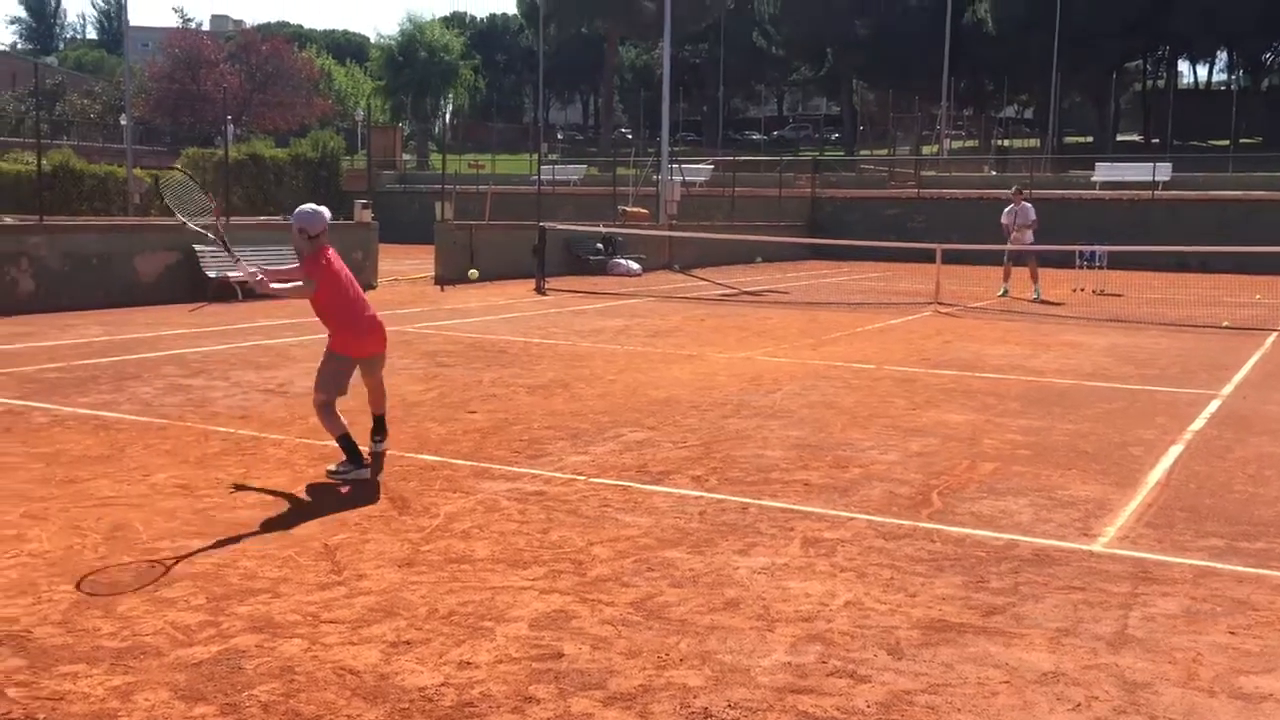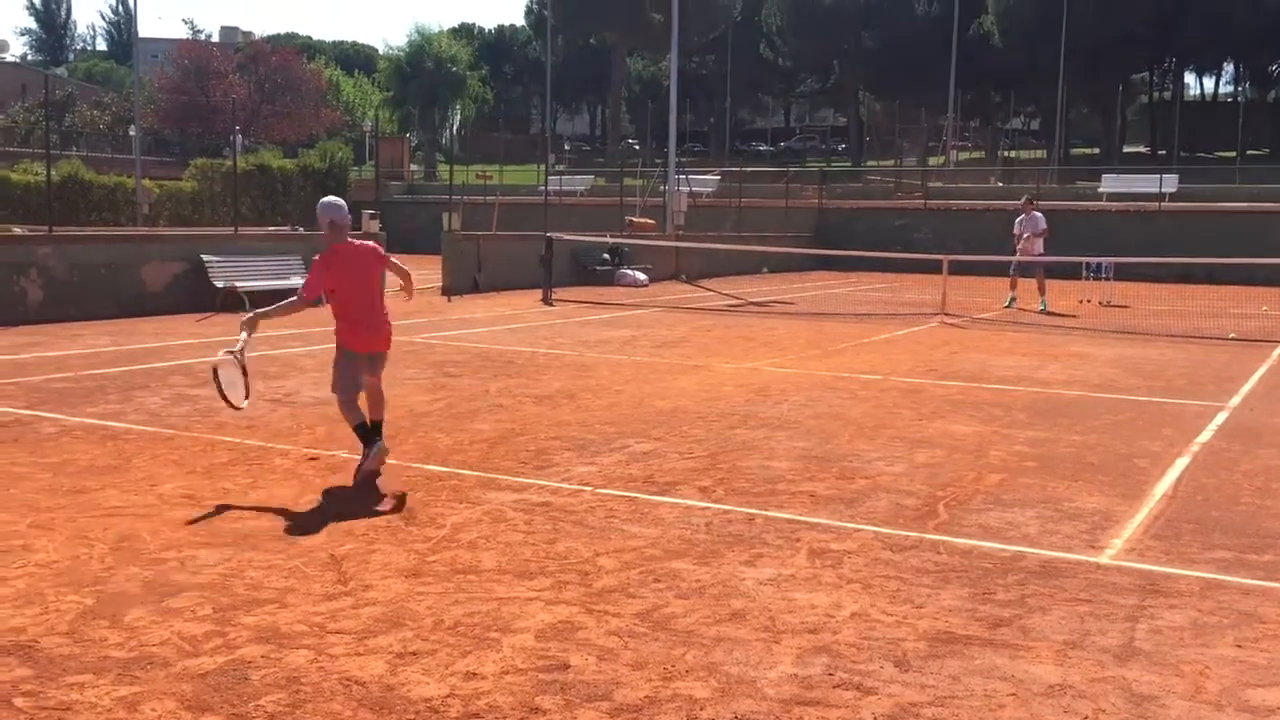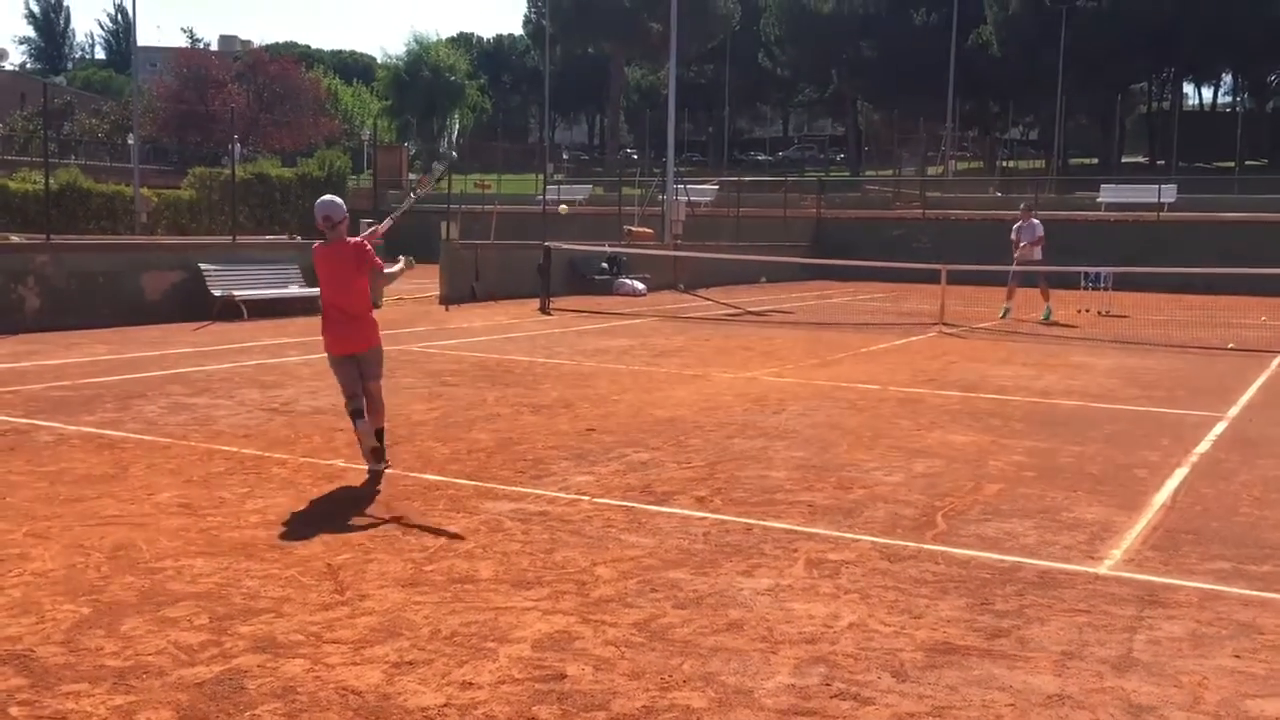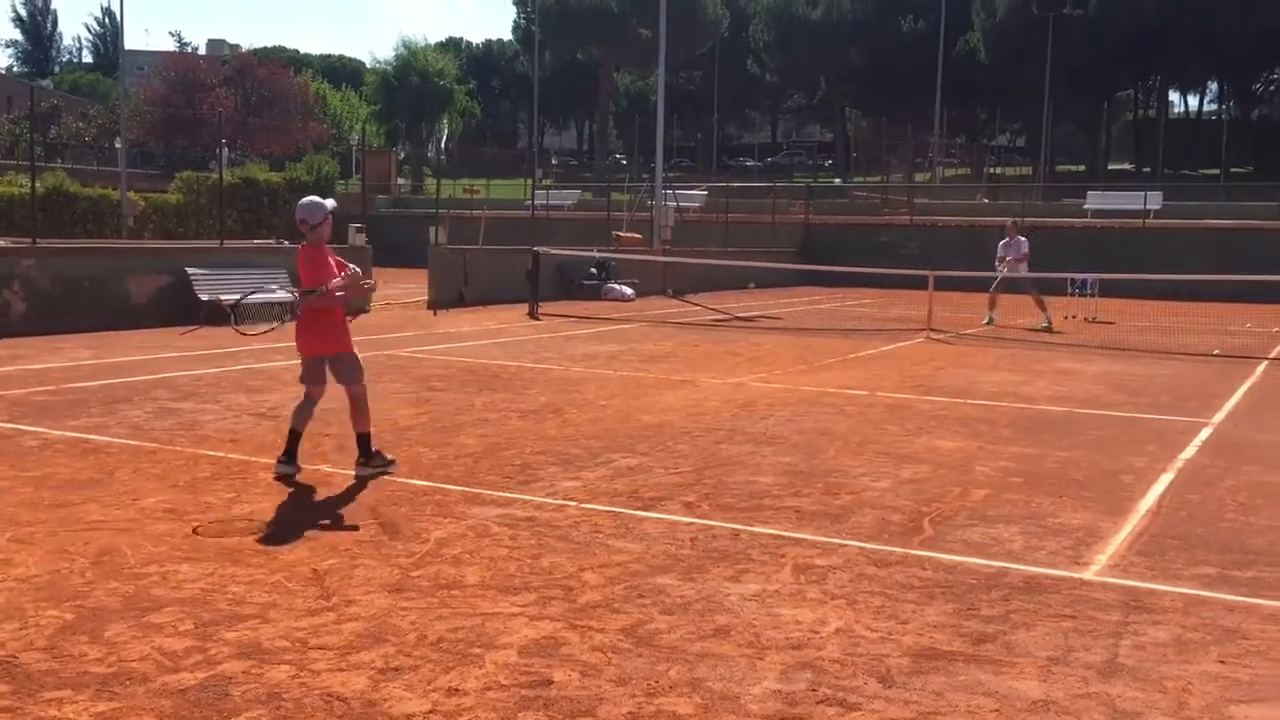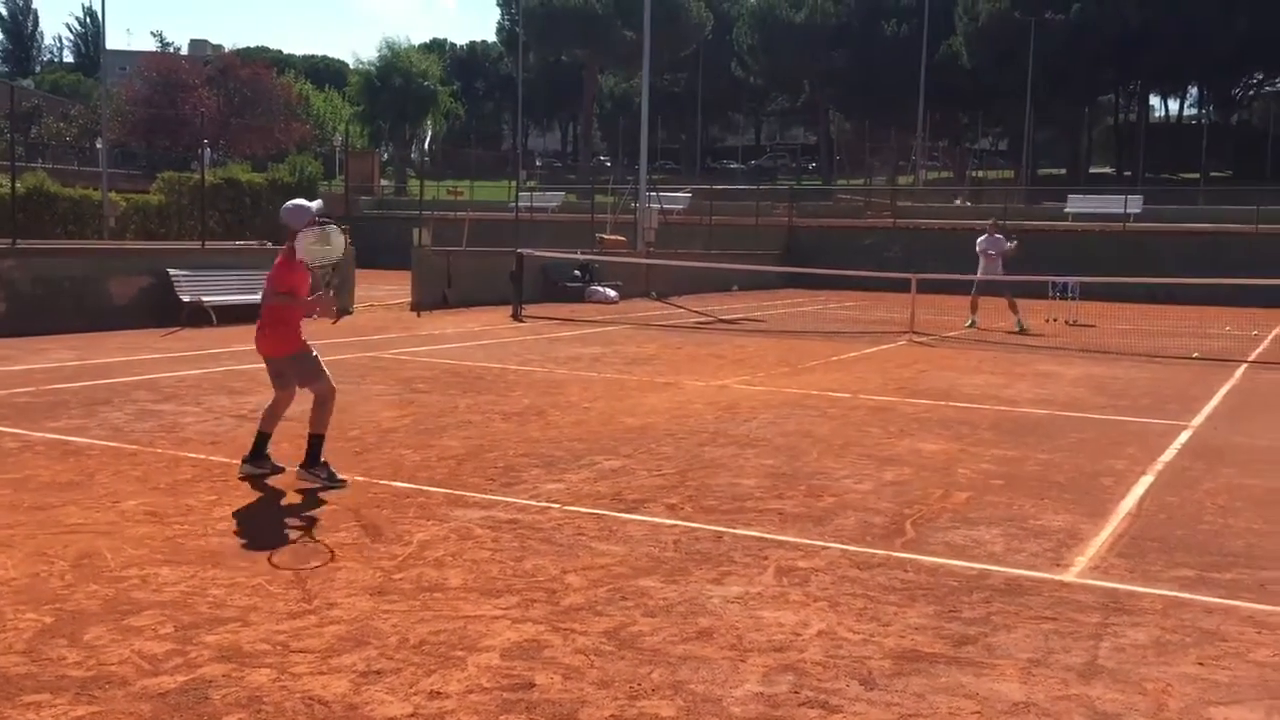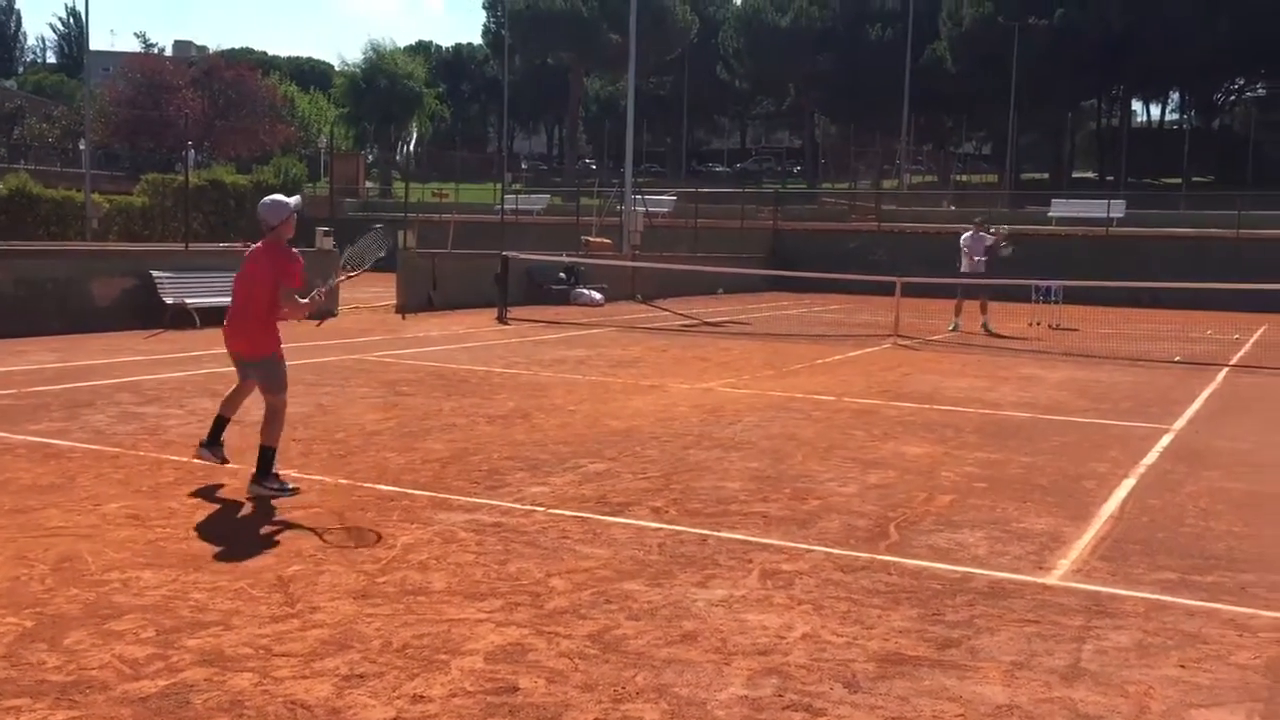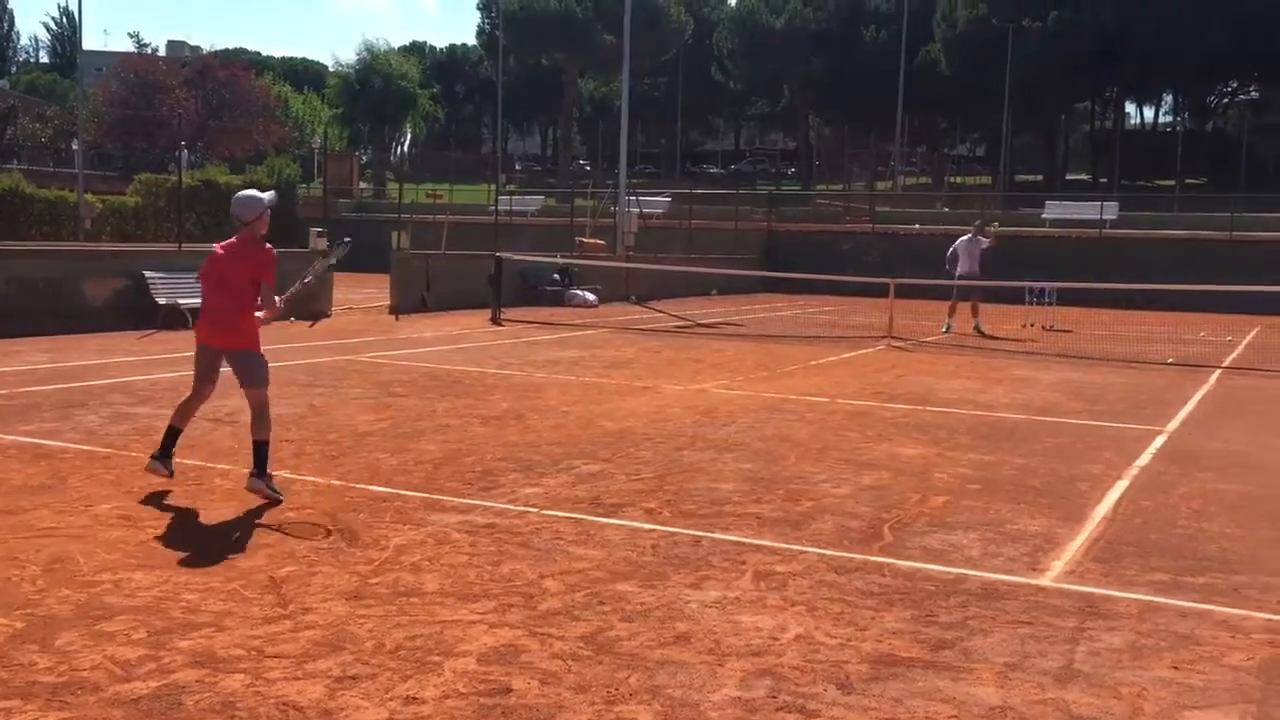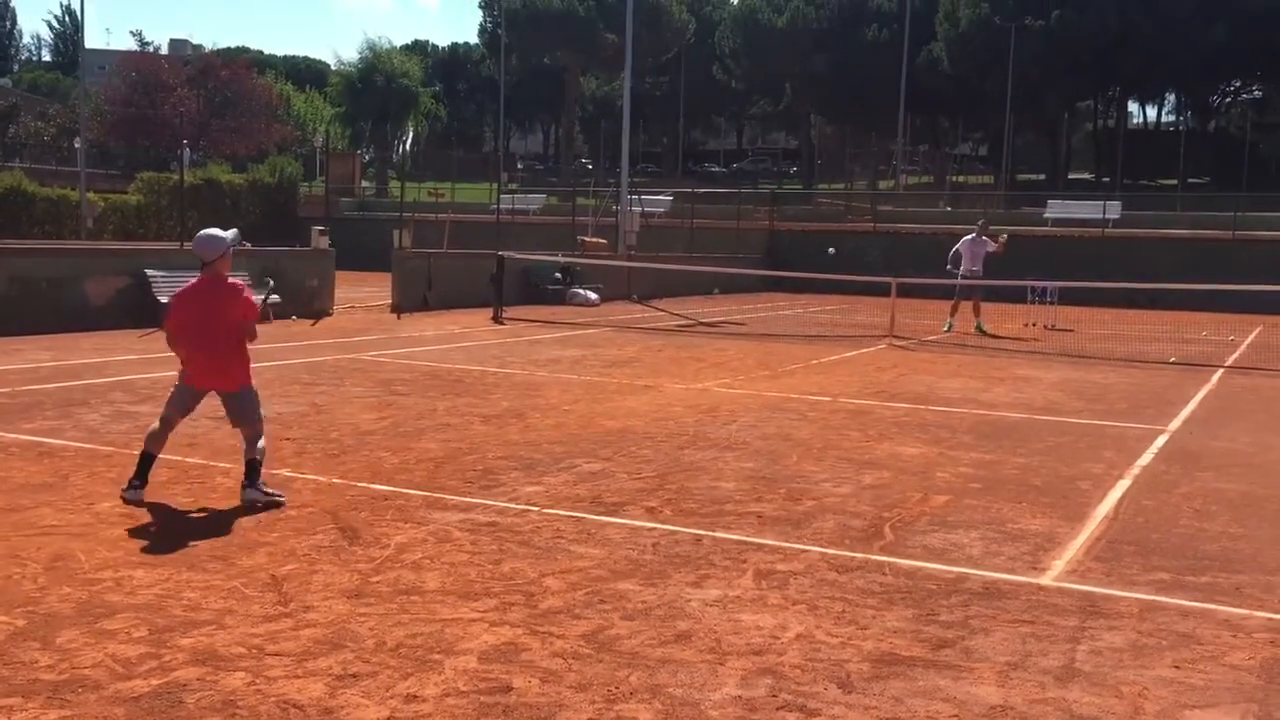
dt=0.2s
person 1, frame 1
left shoulder: (316, 262)
right shoulder: (326, 254)
left elbow: (308, 289)
left wrist: (269, 287)
right wrist: (267, 275)
left hip: (347, 340)
right hip: (374, 332)
left knee: (323, 404)
right knee: (374, 381)
left ankle: (356, 461)
right ankle: (379, 437)
person 1, frame 2
left shoulder: (324, 261)
right shoulder: (369, 249)
left elbow: (302, 303)
right elbow: (402, 272)
left wrist: (260, 316)
right wrist: (407, 287)
left hip: (353, 339)
right hip: (381, 333)
left knee: (346, 399)
right knee: (373, 383)
left ankle: (372, 445)
right ankle: (374, 441)
person 1, frame 3
left shoulder: (318, 252)
right shoulder: (358, 247)
right elbow: (381, 278)
left wrist: (366, 237)
right wrist: (402, 266)
left hip: (335, 337)
right hip: (364, 333)
left knee: (352, 392)
right knee: (373, 391)
left ankle: (362, 425)
right ankle: (377, 454)
person 1, frame 4
left shoulder: (311, 251)
right shoulder: (318, 255)
left elbow: (347, 272)
right elbow: (310, 300)
left wrist: (352, 282)
right wrist: (350, 291)
left hip: (308, 337)
right hip: (333, 337)
left knee: (312, 394)
right knee: (357, 393)
left ankle: (289, 457)
right ankle: (366, 457)
person 1, frame 5
left shoulder: (294, 257)
right shoulder: (292, 260)
right elbow: (271, 301)
left wrist: (319, 306)
right wrist: (311, 305)
left hip: (271, 337)
right hip: (283, 339)
left knee: (284, 395)
right knee: (325, 392)
left ankle: (256, 457)
right ankle: (312, 463)
person 1, frame 6
left shoulder: (254, 252)
right shoulder: (288, 257)
right elbow: (285, 302)
left wrist: (287, 311)
right wrist: (307, 305)
left hip: (235, 332)
right hip: (260, 339)
left knee: (245, 384)
right knee: (276, 405)
left ankle: (211, 442)
right ankle: (263, 476)
person 1, frame 7
left shoulder: (218, 251)
right shoulder: (263, 252)
left elbow: (212, 293)
right elbow: (266, 301)
right wrist: (271, 310)
left hip: (209, 330)
right hip: (240, 334)
left knee: (199, 393)
right knee: (259, 403)
left ankle: (163, 455)
right ankle: (260, 472)
person 1, frame 8
left shoulder: (181, 296)
right shoulder: (237, 291)
left elbow: (173, 340)
right elbow: (251, 336)
left hip: (195, 371)
right hip: (233, 372)
left knee: (165, 421)
right knee: (254, 434)
left ankle: (137, 484)
right ankle: (252, 484)
